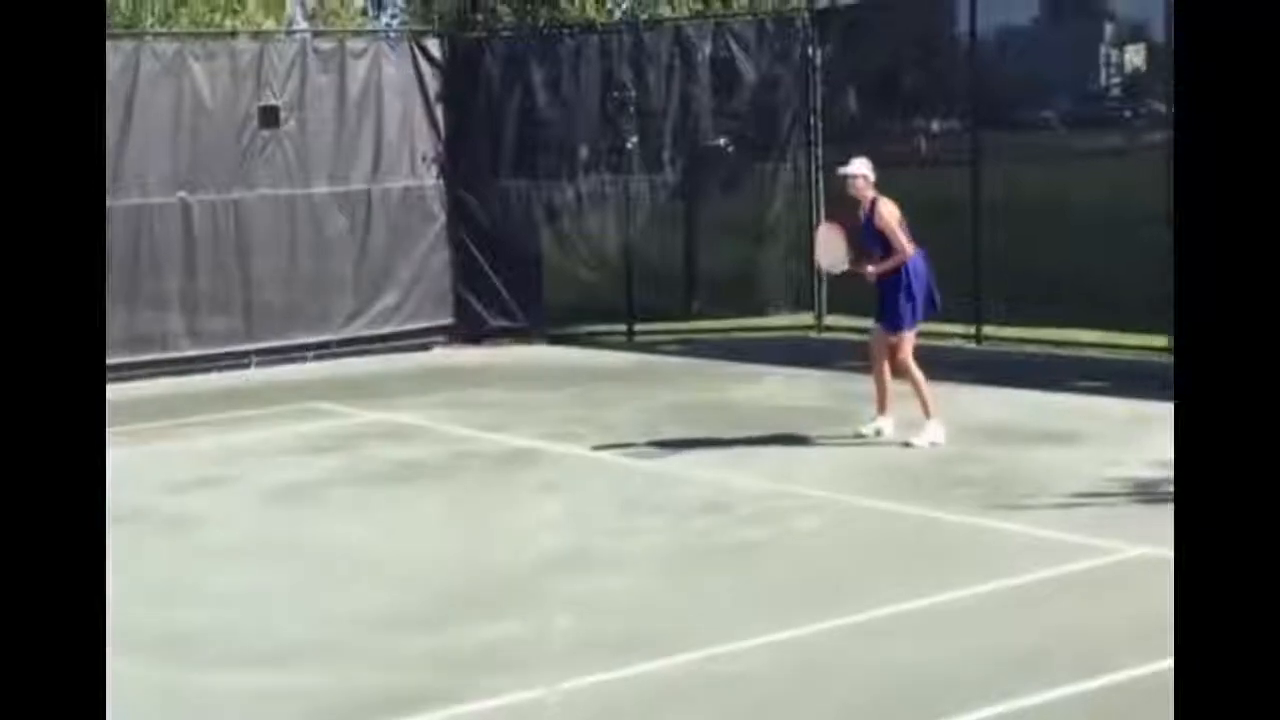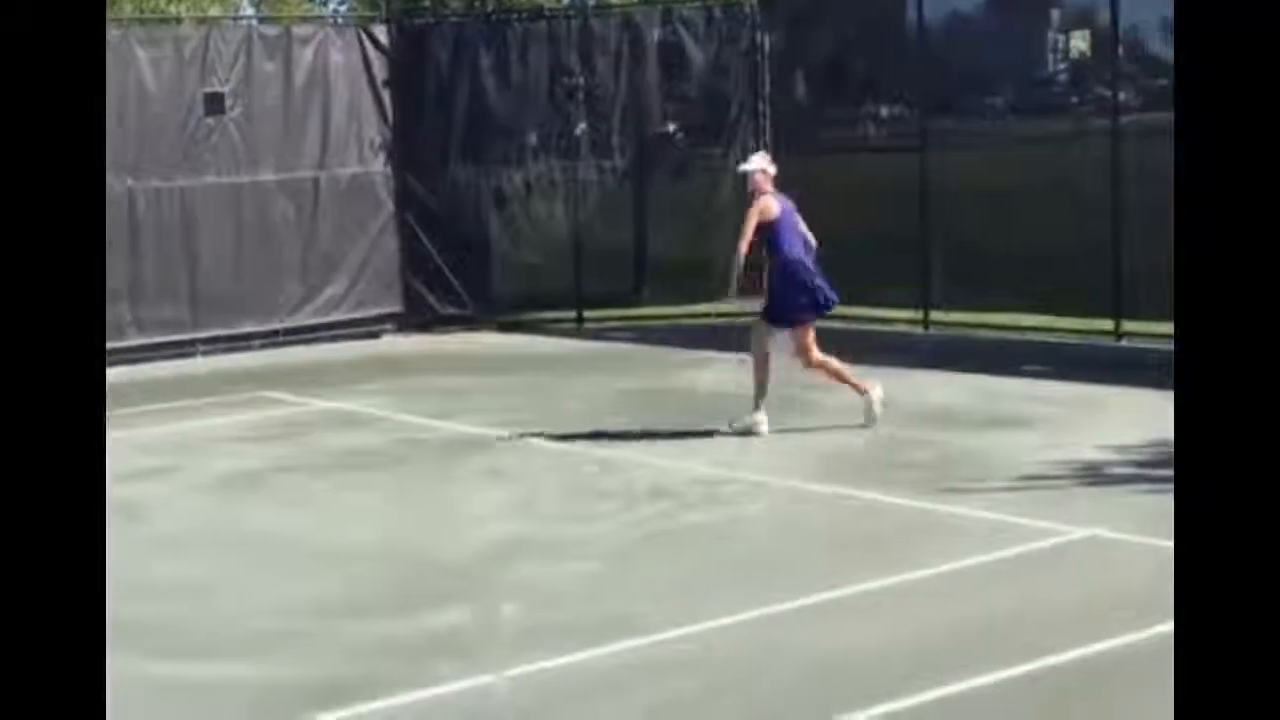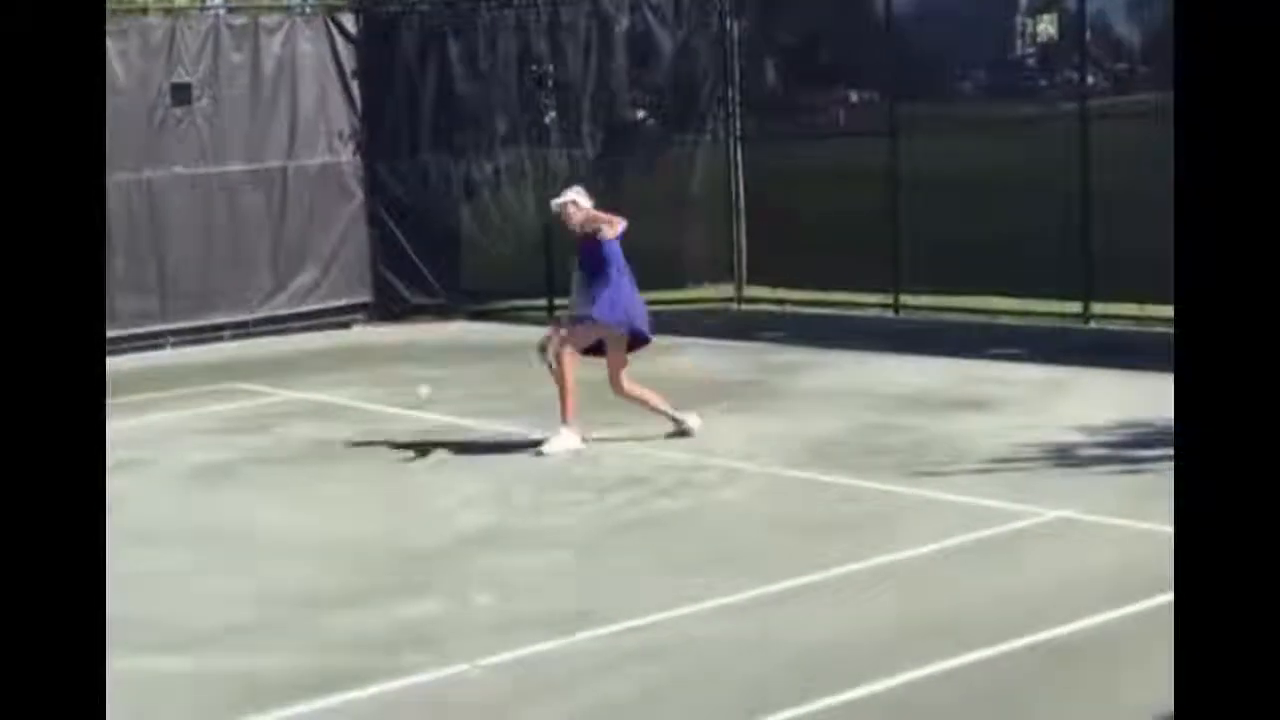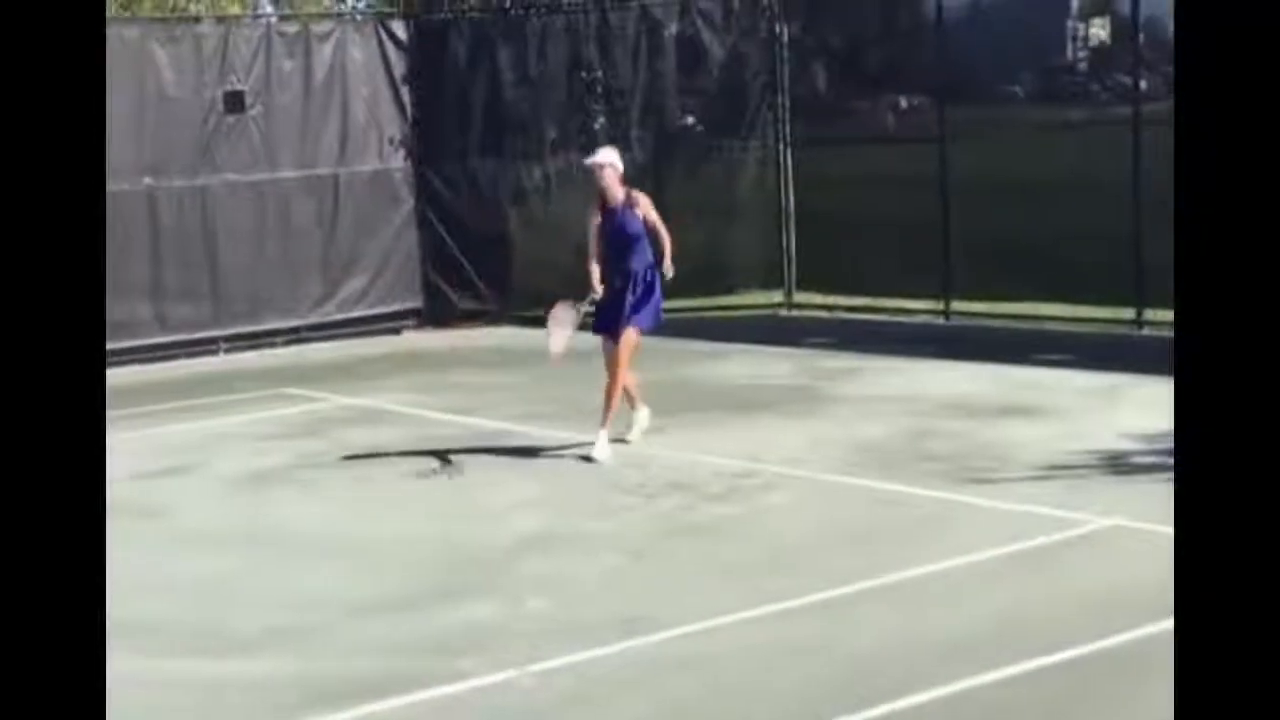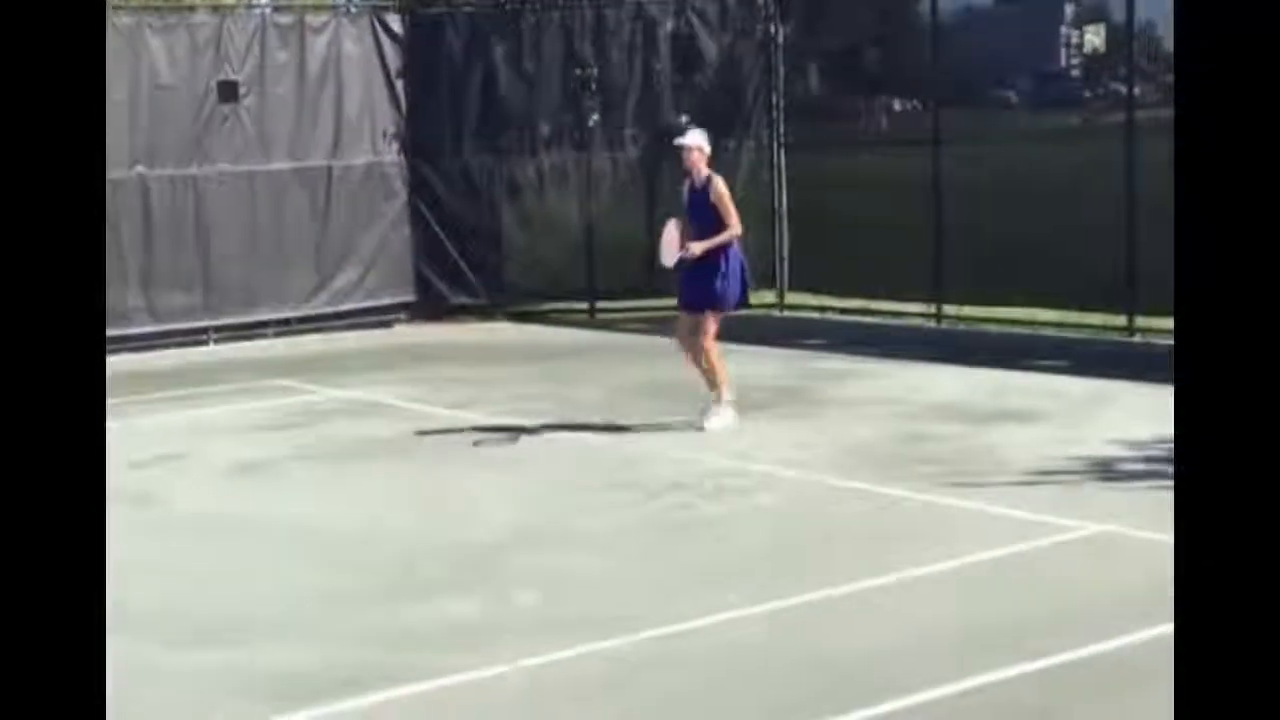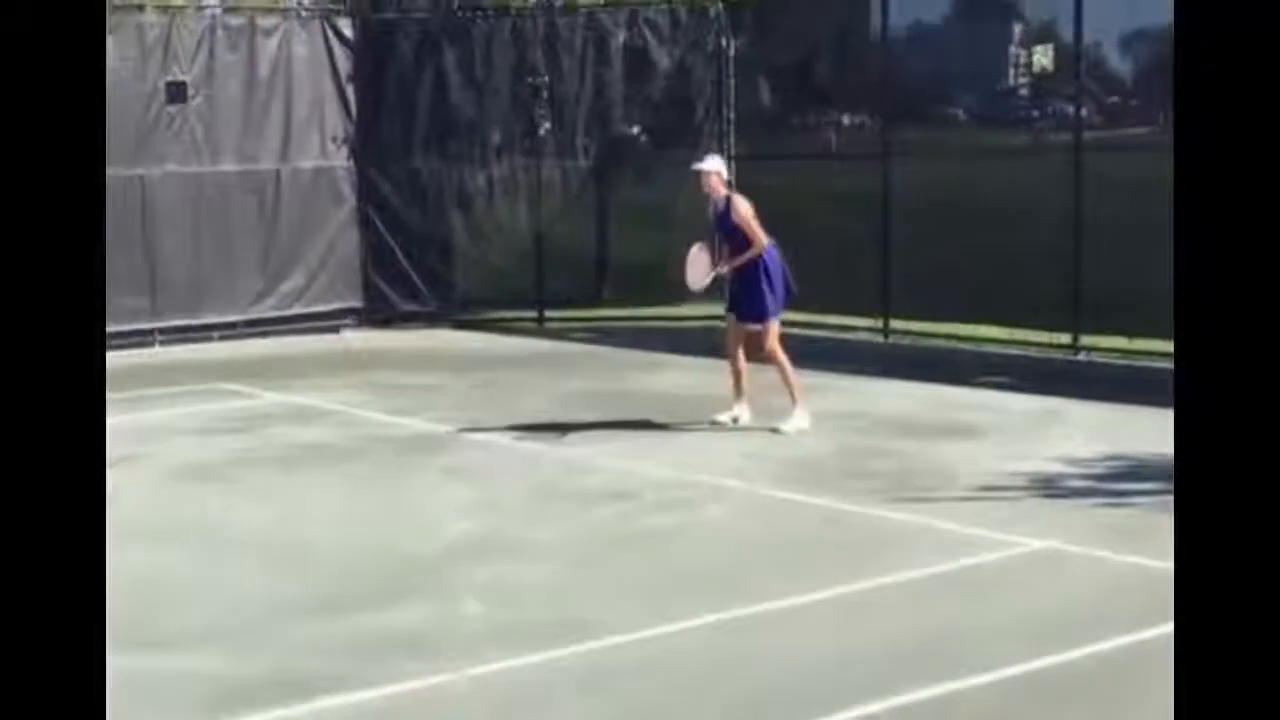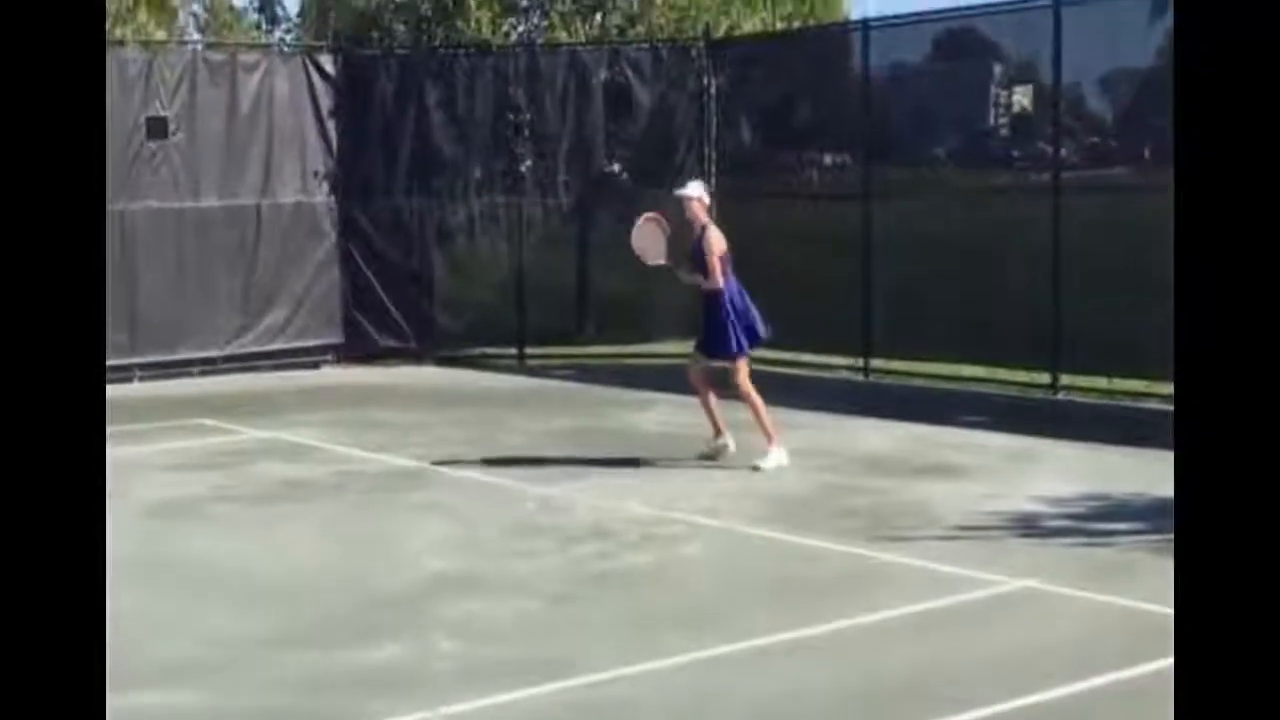
dt=0.7s
person 1, frame 1
left shoulder: (882, 209)
right shoulder: (863, 211)
left elbow: (906, 251)
left wrist: (877, 269)
right wrist: (866, 266)
left hip: (908, 281)
right hip: (892, 283)
left knee: (902, 357)
right knee: (878, 349)
left ankle: (933, 425)
right ankle: (883, 418)
person 1, frame 2
left shoulder: (760, 204)
right shoulder: (784, 204)
left elbow: (741, 250)
right elbow: (810, 241)
left wrist: (734, 283)
left hip: (793, 284)
right hip: (787, 284)
left knee: (810, 358)
right knee: (758, 339)
left ankle: (868, 392)
right ankle: (758, 415)
person 1, frame 3
left shoulder: (594, 219)
right shoulder: (581, 252)
left elbow: (619, 222)
right elbow: (577, 298)
left wrist: (610, 230)
right wrist: (557, 328)
left hip: (611, 300)
right hip: (620, 309)
left knee: (562, 352)
right knee: (621, 386)
left ankle: (568, 431)
right ankle: (680, 419)
person 1, frame 4
left shoulder: (638, 201)
right shoulder: (597, 213)
left elbow: (662, 233)
right elbow: (594, 256)
left wrist: (667, 261)
right wrist: (595, 282)
left hip: (641, 287)
right hip: (613, 289)
left knee: (620, 360)
right knee: (612, 363)
left ankle: (603, 436)
right ankle: (640, 409)
person 1, frame 5
left shoulder: (716, 185)
right shoulder: (687, 186)
left elbow: (736, 229)
left wrist: (703, 245)
right wrist: (686, 245)
left hip: (722, 263)
right hip: (699, 264)
left knee: (706, 340)
right knee: (684, 337)
left ankle: (724, 406)
right ankle: (717, 392)
person 1, frame 6
left shoulder: (737, 204)
right shoulder: (713, 207)
left elbow: (761, 243)
left wrist: (732, 264)
right wrist: (725, 264)
left hip: (764, 272)
right hip: (743, 276)
left knee: (770, 346)
right knee: (733, 341)
left ankle: (799, 411)
right ankle: (740, 406)
person 1, frame 7
left shoulder: (710, 235)
right shoulder: (699, 233)
left elbow: (718, 282)
left wrist: (693, 279)
right wrist: (692, 276)
left hip: (729, 310)
right hip: (715, 311)
left knee: (742, 384)
right knee: (695, 373)
left ankle: (776, 448)
right ankle: (721, 438)
